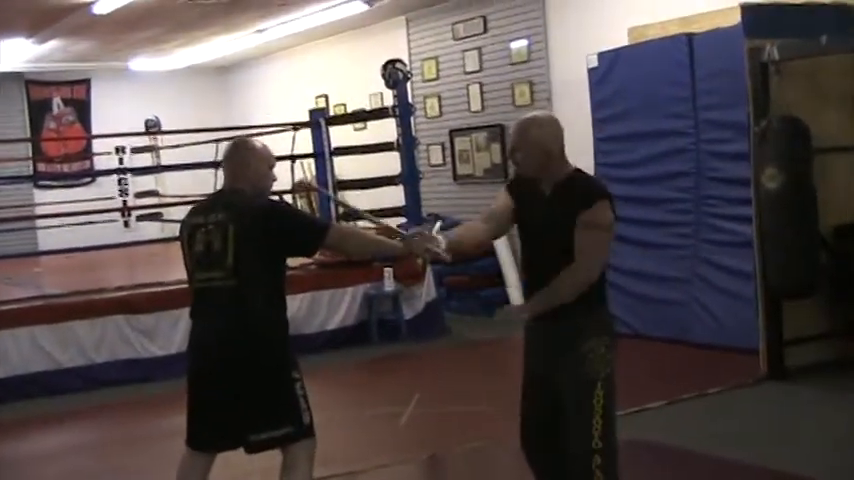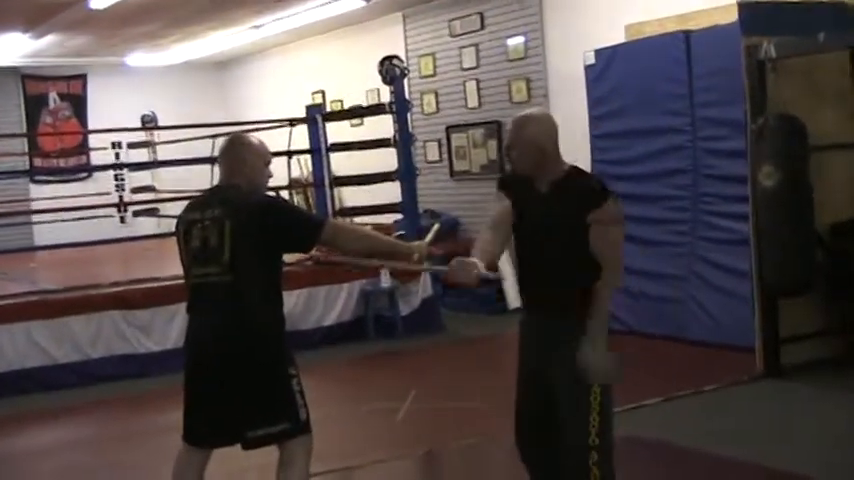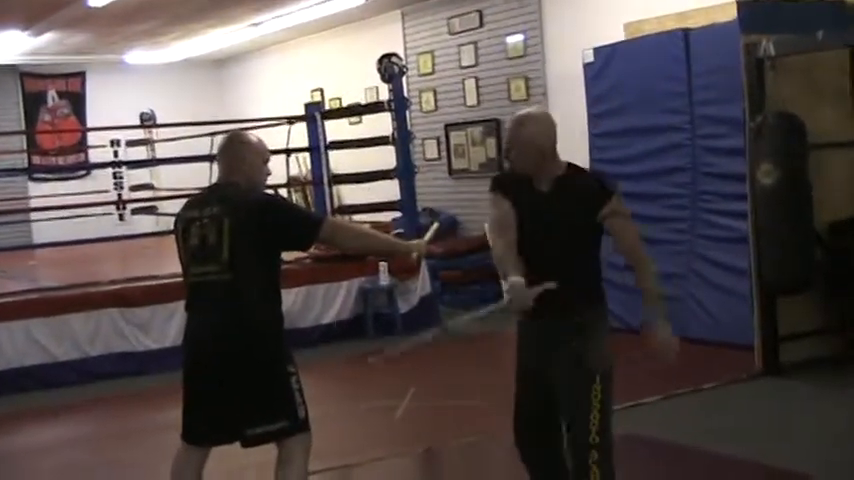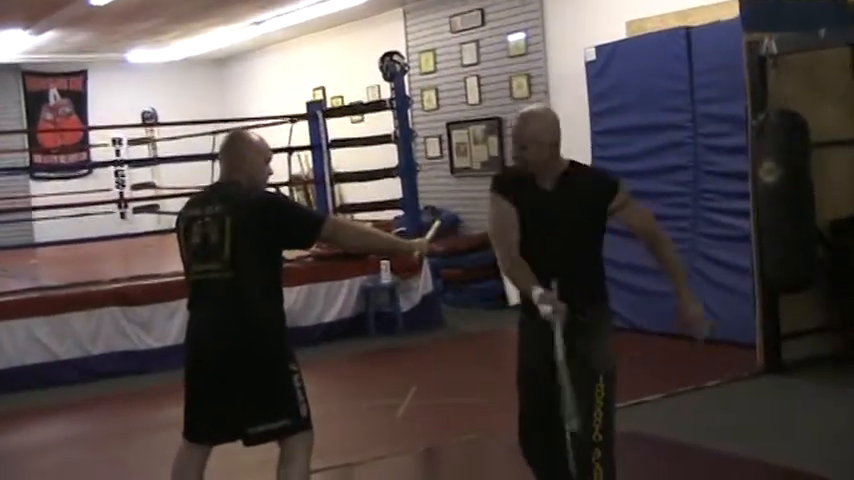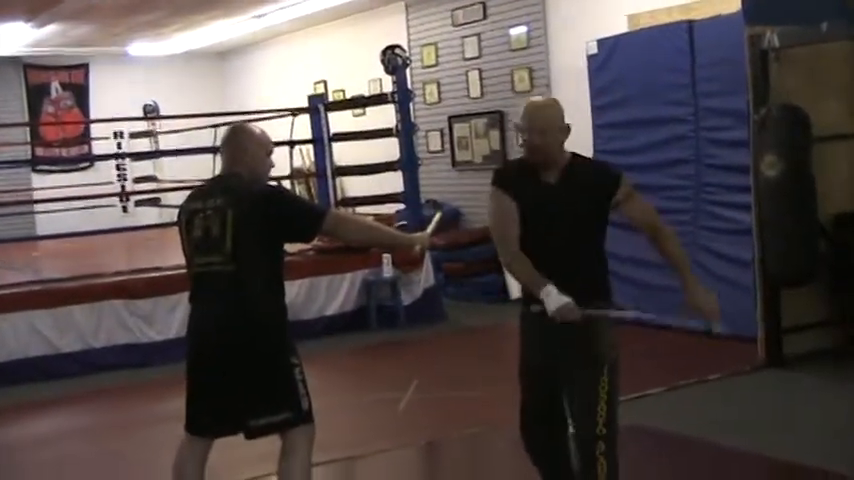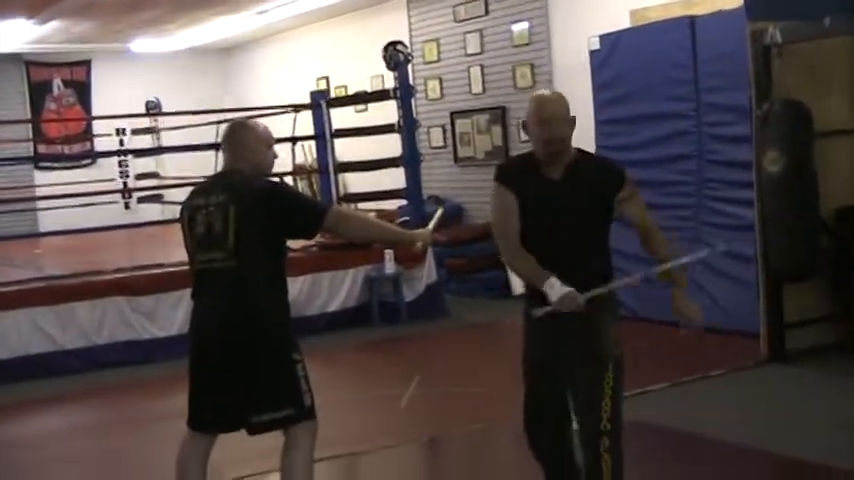
dt=0.1s
person 1, frame 1
left shoulder: (591, 198)
right shoulder: (522, 189)
left elbow: (585, 271)
right elbow: (487, 223)
left wrist: (529, 308)
right wrist: (445, 243)
left hip: (584, 334)
right hip: (543, 328)
left knee: (590, 440)
right knee: (537, 433)
person 1, frame 2
left shoulder: (591, 194)
right shoulder: (513, 187)
left elbow: (610, 270)
right elbow: (496, 229)
left wrist: (595, 338)
right wrist: (476, 262)
left hip: (579, 328)
right hip: (535, 325)
left knee: (584, 436)
right knee: (532, 430)
person 1, frame 3
left shoulder: (592, 190)
right shoulder: (505, 187)
left elbow: (637, 256)
right elbow: (503, 241)
left wrist: (657, 319)
right wrist: (515, 282)
left hip: (583, 322)
right hip: (533, 320)
left knee: (587, 433)
right knee: (531, 427)
person 1, frame 4
left shoulder: (596, 185)
right shoulder: (506, 187)
left elbow: (654, 235)
right elbow: (506, 250)
left wrist: (685, 296)
right wrist: (537, 295)
left hip: (585, 321)
right hip: (536, 321)
left knee: (591, 432)
right knee: (535, 427)
person 1, frame 5
left shoulder: (599, 177)
right shoulder: (508, 180)
left elbow: (655, 227)
right elbow: (508, 248)
left wrist: (693, 286)
right wrist: (549, 295)
left hip: (592, 315)
right hip: (539, 315)
left knee: (594, 425)
right knee: (538, 421)
person 1, frame 6
left shoulder: (603, 174)
right shoulder: (511, 176)
left elbow: (648, 231)
right elbow: (508, 244)
left wrist: (679, 290)
right wrist: (551, 286)
left hip: (593, 312)
right hip: (542, 311)
left knee: (598, 423)
right knee: (540, 418)
person 2, frame 1
left shoulder: (194, 219)
right shoulder: (266, 213)
right elbow: (343, 238)
right wrist: (408, 250)
left hip: (207, 344)
right hip: (258, 346)
left knee: (200, 448)
right knee: (299, 446)
person 2, frame 2
left shoulder: (189, 215)
right shoulder: (262, 208)
right elbow: (338, 234)
right wrist: (405, 248)
left hip: (203, 341)
right hip: (254, 342)
left knee: (196, 444)
right knee: (296, 442)
person 2, frame 3
left shoulder: (188, 212)
right shoulder: (261, 207)
right elbow: (337, 232)
right wrist: (404, 247)
left hip: (203, 339)
right hip: (253, 340)
left knee: (194, 443)
right knee: (295, 439)
person 2, frame 4
left shoulder: (190, 211)
right shoulder: (262, 205)
right elbow: (338, 231)
right wrist: (405, 245)
left hip: (204, 337)
right hip: (255, 338)
left knee: (196, 441)
right knee: (297, 438)
person 2, frame 5
left shoulder: (192, 204)
right shoulder: (263, 198)
right elbow: (340, 225)
right wrist: (408, 239)
left hip: (206, 330)
right hip: (257, 331)
left knee: (198, 434)
right knee: (298, 430)
person 2, frame 6
left shoulder: (194, 200)
right shoulder: (265, 194)
right elbow: (342, 221)
right wrist: (409, 235)
left hip: (209, 326)
right hip: (259, 327)
left knee: (200, 431)
right knee: (300, 426)
